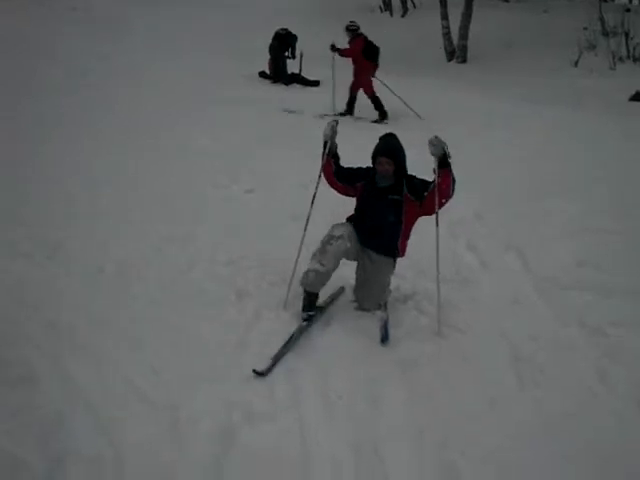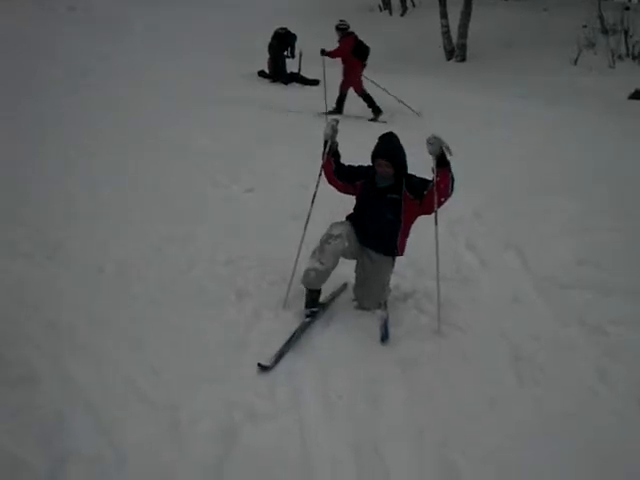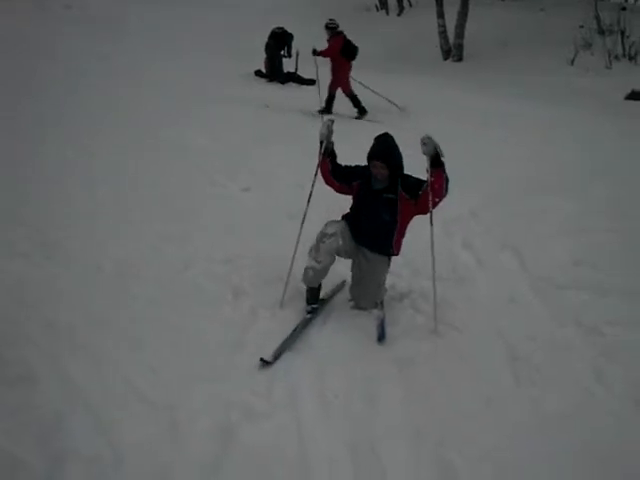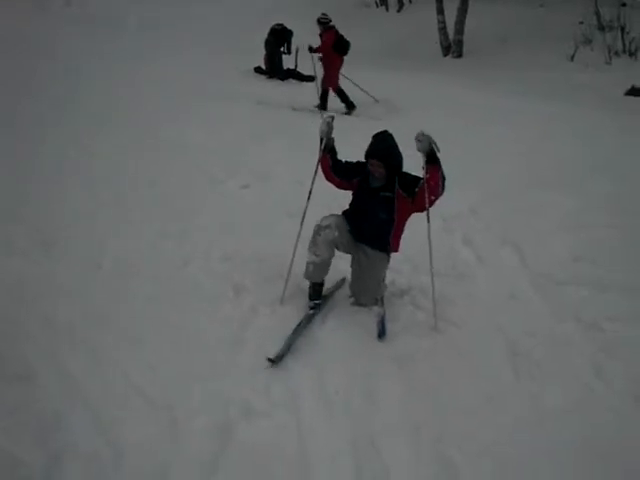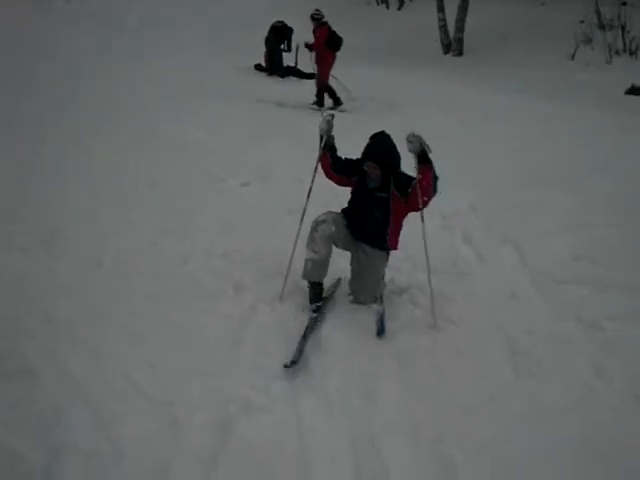
dt=0.1s
person 1, frame 1
left shoulder: (411, 189)
right shoulder: (365, 178)
left elbow: (441, 194)
right elbow: (337, 177)
left wrist: (441, 162)
right wrist: (330, 148)
left hip: (382, 254)
right hip: (356, 237)
left knee: (368, 305)
right knee: (338, 237)
left ankle: (375, 293)
right ankle: (311, 290)
person 1, frame 2
left shoulder: (410, 188)
right shoulder: (365, 177)
left elbow: (440, 193)
right elbow: (337, 175)
left wrist: (440, 161)
right wrist: (330, 147)
left hip: (381, 253)
right hip: (354, 236)
left knee: (368, 304)
right knee: (336, 236)
left ankle: (375, 291)
right ankle: (312, 288)
person 1, frame 3
left shoulder: (406, 188)
right shoulder: (361, 177)
left elbow: (435, 194)
right elbow: (334, 176)
left wrist: (433, 160)
right wrist: (327, 147)
left hip: (377, 252)
right hip: (351, 235)
left knee: (365, 303)
right knee: (330, 235)
left ankle: (370, 290)
right ankle: (313, 285)
person 1, frame 4
left shoulder: (404, 186)
right shoulder: (360, 173)
left elbow: (432, 191)
right elbow: (334, 172)
left wrist: (430, 157)
right wrist: (327, 143)
left hip: (376, 248)
right hip: (349, 231)
left knee: (365, 300)
right knee: (327, 228)
left ankle: (370, 287)
right ankle: (316, 282)
person 1, frame 5
left shoulder: (400, 184)
right shoulder: (360, 171)
left elbow: (425, 192)
right elbow: (335, 169)
left wrist: (421, 156)
right wrist: (327, 141)
left hip: (375, 246)
right hip: (348, 228)
left knee: (363, 298)
right knee: (324, 225)
left ankle: (370, 286)
right ankle: (315, 282)
